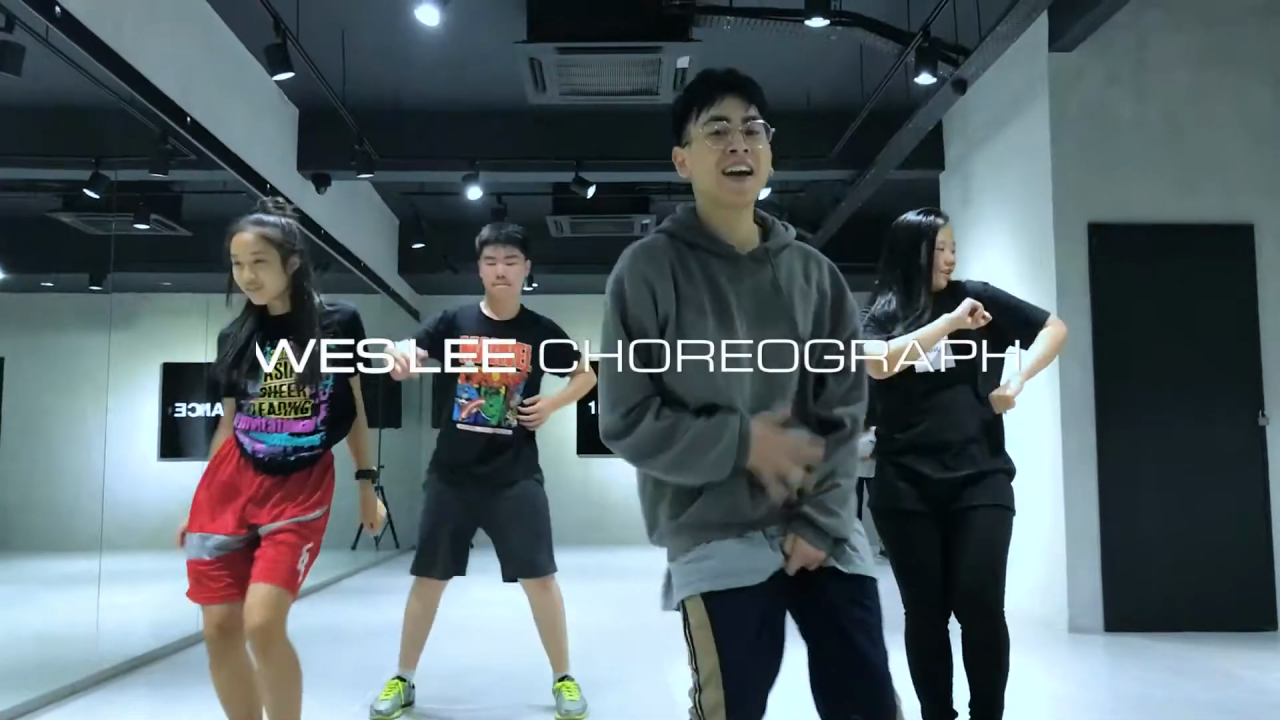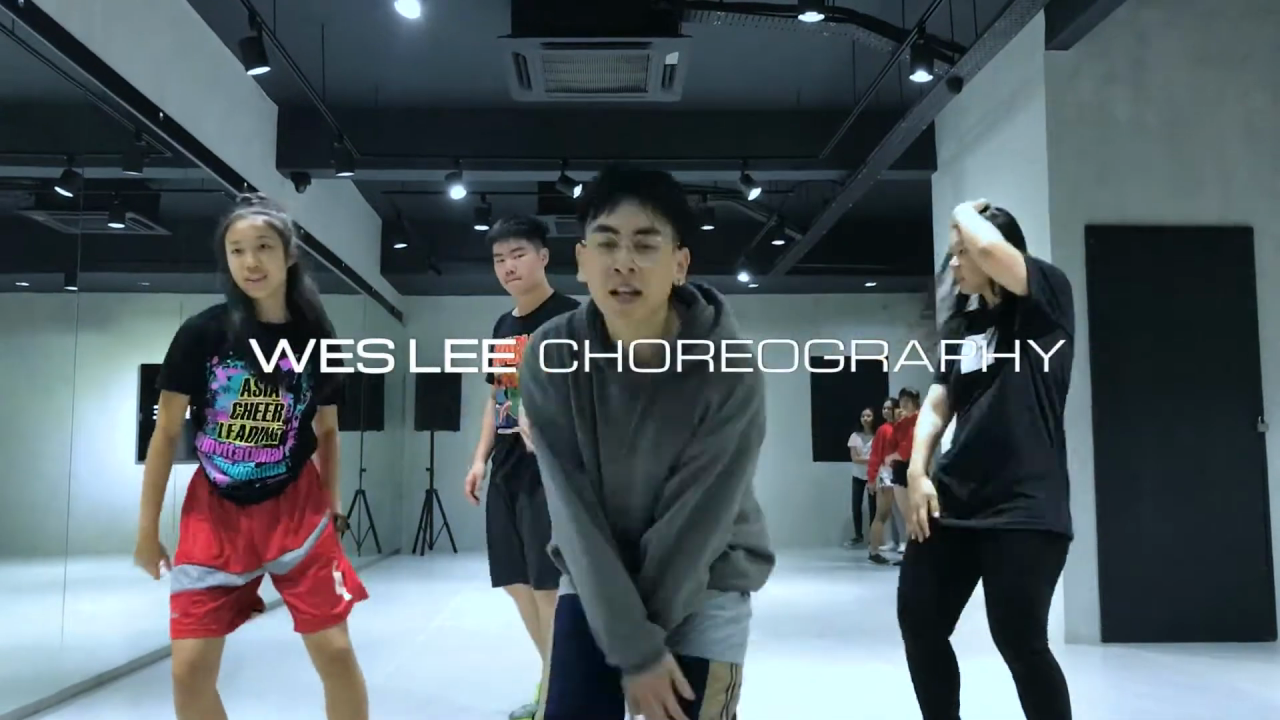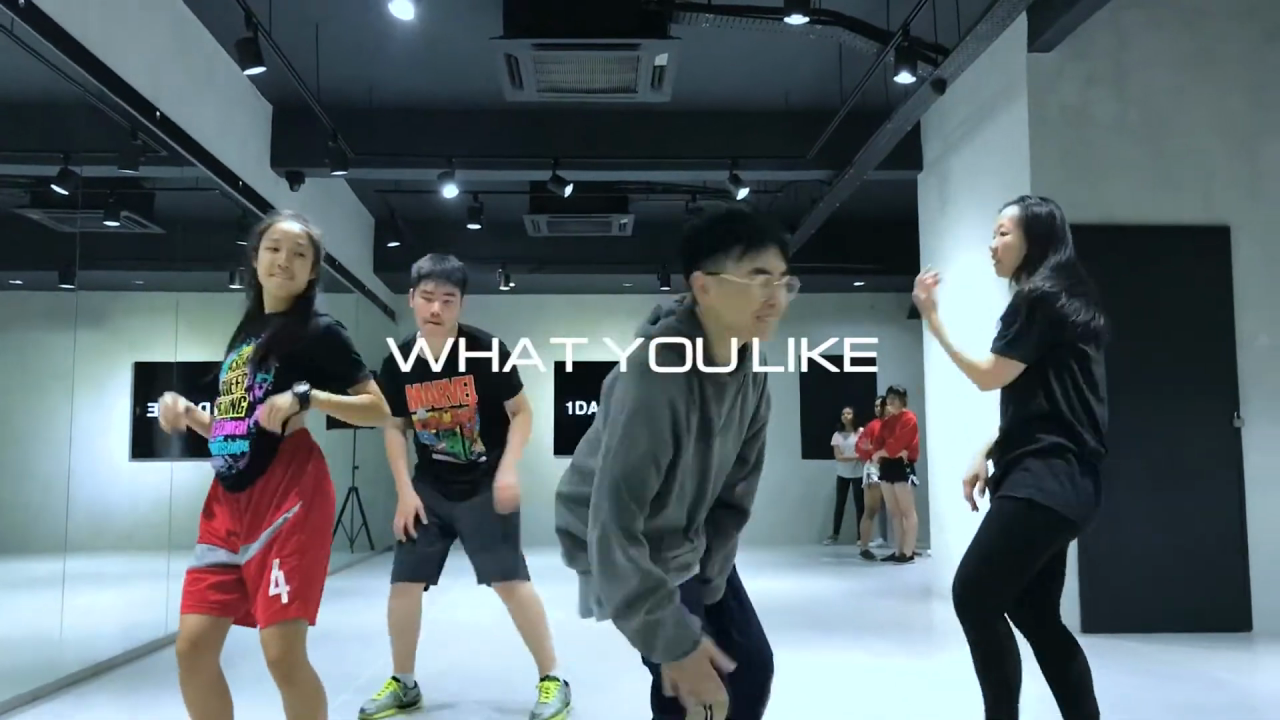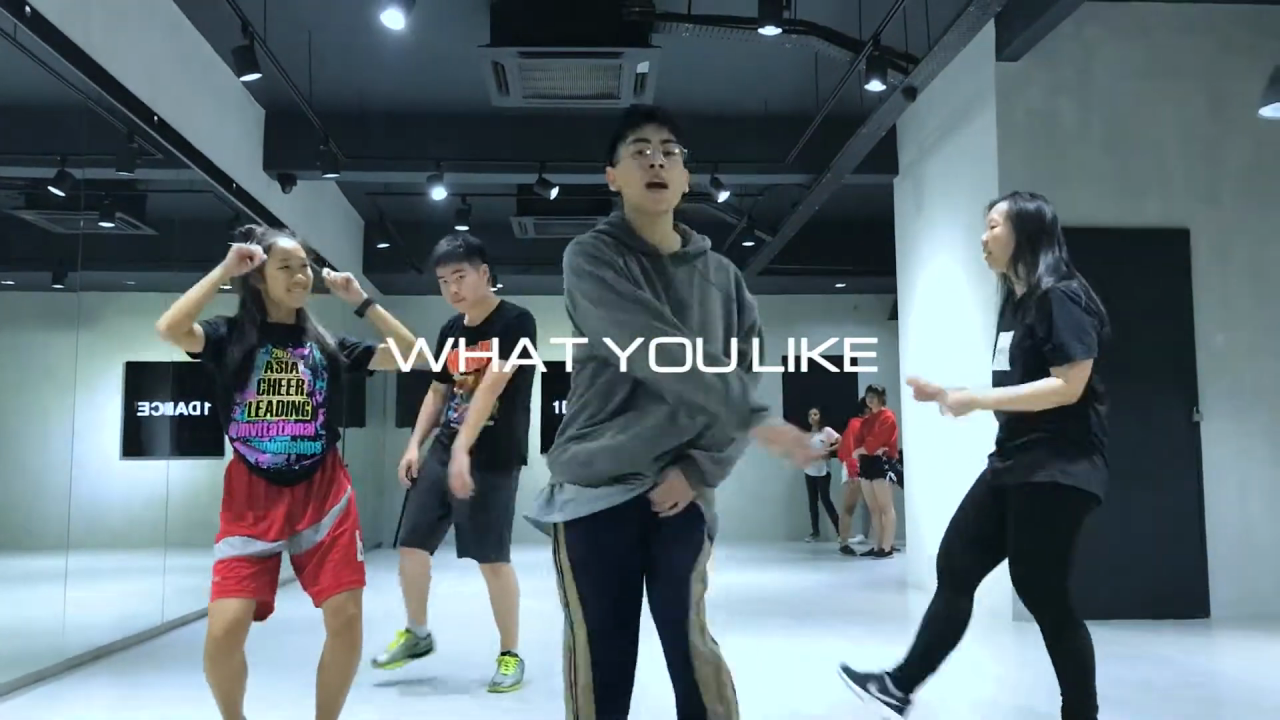
dt=0.7s
person 1, frame 1
left shoulder: (812, 271)
right shoulder: (649, 269)
left elbow: (841, 407)
right elbow: (626, 420)
left wrist: (820, 518)
right wrist: (737, 444)
left hip: (818, 529)
right hip: (716, 527)
person 1, frame 2
left shoulder: (727, 376)
right shoulder: (553, 358)
left elbow: (691, 529)
right elbow: (577, 507)
left wrist: (649, 637)
right wrist: (633, 644)
left hip: (705, 580)
right hip: (596, 572)
person 1, frame 3
left shoulder: (750, 369)
right shoulder: (648, 381)
left elbow: (737, 488)
right elbow: (614, 524)
left wrist: (709, 579)
right wrist: (674, 638)
left hip: (692, 545)
right hip: (628, 556)
left knee: (752, 664)
person 1, frame 4
left shoulder: (718, 274)
right shoulder: (592, 255)
left elbow: (735, 373)
right elbow: (646, 349)
left wrist: (697, 465)
right wrist: (749, 419)
left hip: (683, 484)
right hip: (591, 483)
left knee: (687, 631)
right knee: (597, 648)
person 2, frame 1
left shoulder: (978, 299)
right shoulder: (883, 315)
left elbow: (1054, 329)
right elbow: (878, 365)
left wrist: (1016, 380)
right wrist: (949, 323)
left hip: (980, 477)
right hip: (906, 486)
left knee: (980, 603)
right knee: (925, 608)
person 2, frame 2
left shoulder: (1045, 298)
right shoulder: (960, 325)
left elbow: (995, 251)
right elbow: (935, 407)
left wrist: (965, 217)
right wrist: (917, 471)
left hip: (1027, 503)
right hip: (956, 501)
left knee: (1018, 638)
right knee: (919, 622)
person 2, frame 3
left shoulder: (1041, 298)
right shoulder: (1056, 307)
left elbow: (989, 376)
left wrist: (933, 319)
right wrist: (986, 456)
left hip: (1047, 481)
right hip: (1051, 480)
left knee: (974, 599)
right knee: (1035, 615)
person 2, frame 4
left shoulder: (1061, 296)
right shoulder: (1014, 303)
left elbow: (1070, 385)
left wrist: (977, 399)
right wrist: (942, 394)
left hip: (1060, 465)
right hip: (1015, 461)
left knee: (1041, 590)
right knee: (955, 567)
person 3, frame 1
left shoulder: (339, 322)
right shoulder: (236, 337)
left elbow: (356, 406)
right elbow: (230, 422)
left wrist: (366, 481)
right wrist: (193, 506)
left hip: (302, 489)
right hip: (234, 485)
left knee: (262, 624)
right knee: (220, 631)
person 3, frame 2
left shoulder: (318, 340)
right shoulder: (200, 333)
right elbow: (166, 432)
left wrist: (333, 510)
right wrist: (148, 529)
left hip: (296, 505)
right hip: (216, 511)
left knee: (336, 656)
right knee: (190, 670)
person 3, frame 3
left shoulder: (318, 331)
right shoulder: (244, 335)
left elbow: (378, 409)
left wrist: (302, 397)
right wrist: (185, 414)
left hip: (289, 491)
right hip: (228, 498)
left knee: (282, 654)
right knee: (191, 646)
person 3, frame 4
left shoulder: (327, 344)
right shoulder: (229, 337)
left elbow: (410, 352)
right elbow: (170, 327)
left wrist: (360, 300)
right wrist: (224, 270)
left hip: (321, 489)
right hip: (251, 493)
left knee: (346, 622)
right knee: (223, 630)
person 4, frame 1
left shoulder: (541, 331)
right shoulder: (454, 322)
left elbow: (587, 377)
right elbow: (410, 362)
left wrist: (552, 404)
right wrist: (400, 357)
left hip: (516, 474)
right hip: (453, 473)
left knee: (539, 576)
right knee: (429, 577)
left ankle: (564, 677)
right ankle: (403, 679)
person 4, frame 2
left shoulder: (569, 315)
right shoulder: (501, 326)
right wrist: (479, 459)
right hip: (507, 471)
left knee: (546, 584)
right knee: (515, 583)
person 4, frame 3
left shoulder: (489, 350)
right shoulder: (399, 361)
left elbow: (521, 413)
right elbow: (394, 429)
left wrist: (510, 469)
right wrist: (404, 490)
left hip: (487, 486)
right hip: (432, 486)
left knee: (509, 580)
right knee: (404, 583)
left ankle: (551, 679)
person 4, frame 4
left shoulder: (516, 322)
right shoulder: (449, 330)
left elbow: (492, 387)
left wrist: (462, 451)
right wrist: (415, 445)
left hip: (493, 457)
right hip: (443, 452)
left knee: (493, 556)
right knee: (411, 542)
left ankle: (510, 655)
right ankle: (416, 631)
